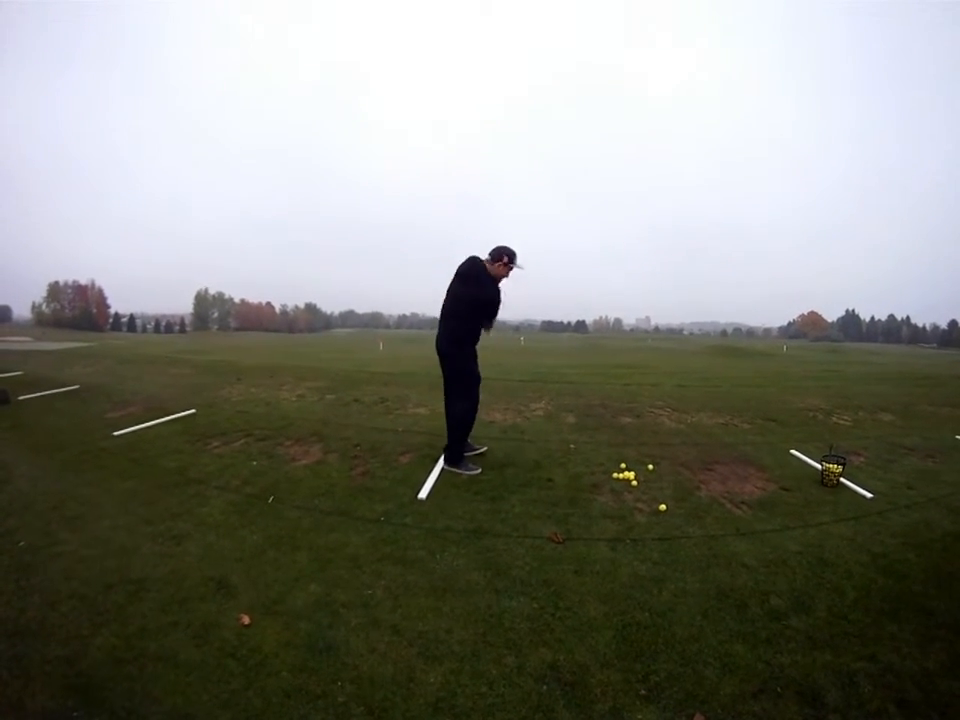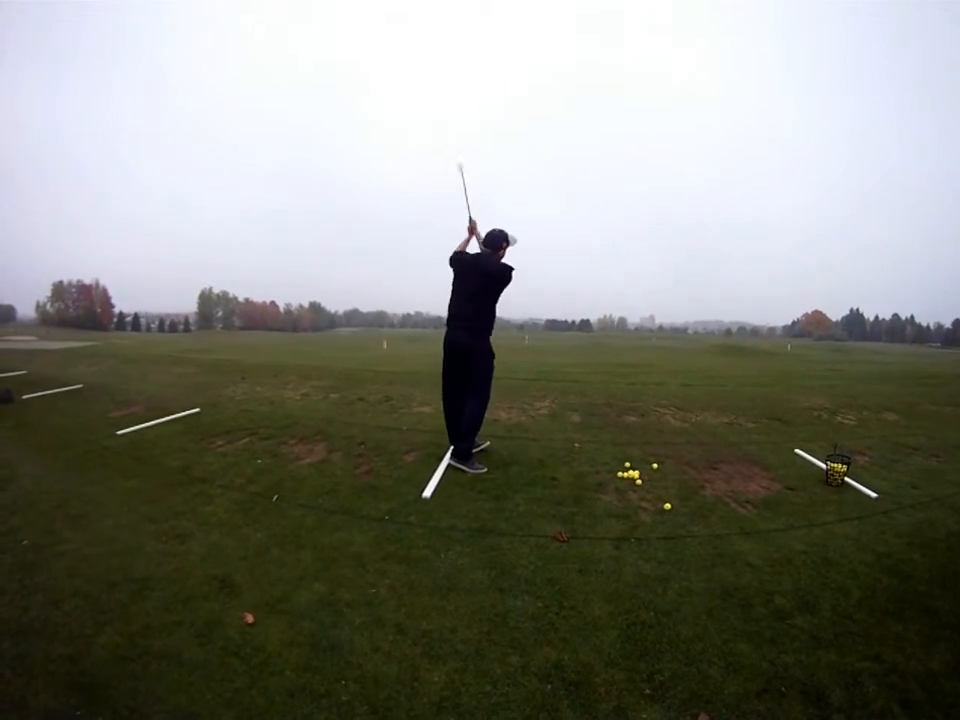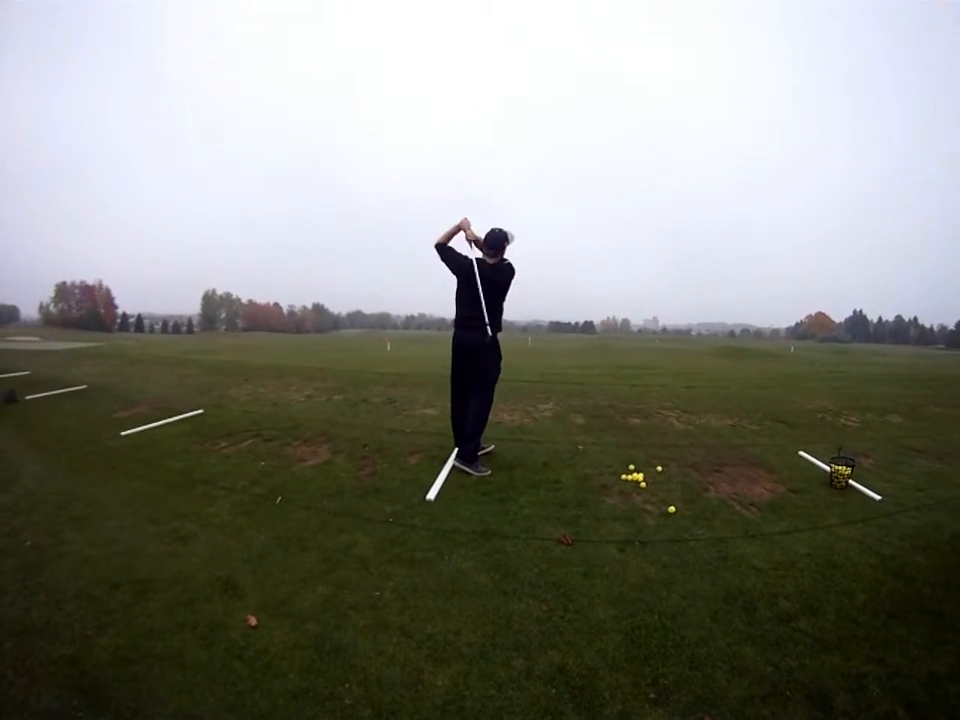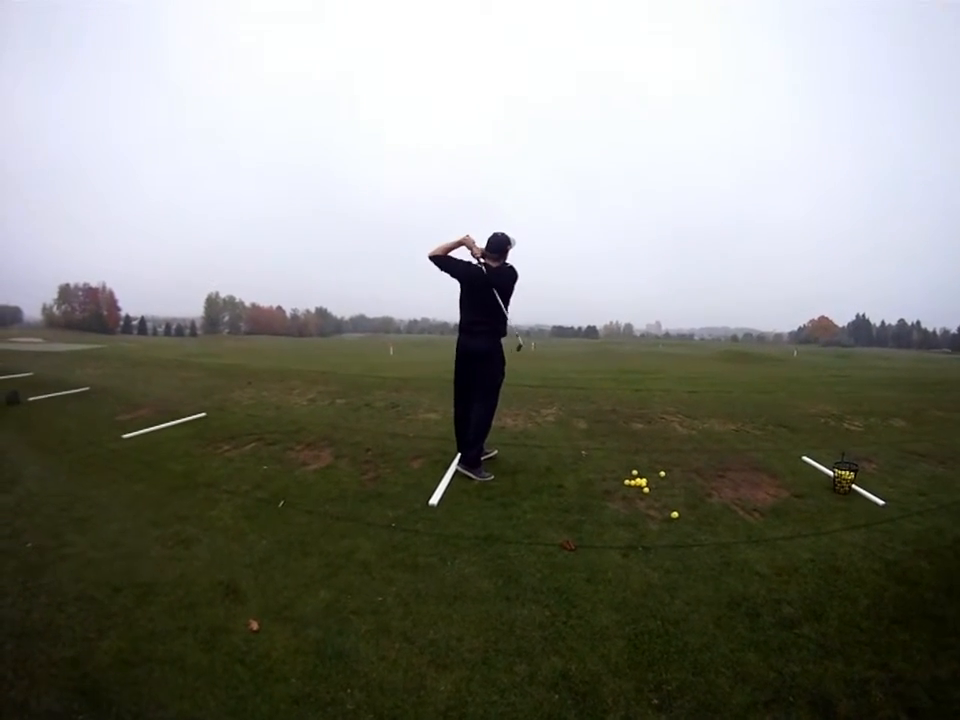
dt=0.2s
person 1, frame 1
left shoulder: (471, 266)
right shoulder: (489, 291)
right elbow: (487, 322)
right wrist: (485, 320)
left hip: (448, 341)
right hip: (459, 346)
left knee: (457, 394)
right knee: (467, 397)
left ankle: (459, 442)
right ankle: (453, 457)
person 1, frame 2
left shoulder: (462, 262)
right shoulder: (503, 272)
left wrist: (471, 235)
right wrist: (477, 234)
left hip: (452, 336)
right hip: (476, 341)
left knee: (454, 392)
right knee: (478, 395)
left ankle: (461, 441)
right ankle: (461, 453)
person 1, frame 3
left shoulder: (466, 266)
right shoulder: (506, 271)
left elbow: (440, 245)
right elbow: (495, 261)
left wrist: (459, 228)
right wrist: (475, 237)
left hip: (461, 338)
right hip: (486, 342)
left knee: (460, 394)
right knee: (481, 397)
left ankle: (468, 444)
right ankle: (467, 455)
person 1, frame 4
left shoulder: (469, 272)
right shoulder: (510, 275)
left elbow: (434, 255)
left wrist: (461, 242)
right wrist: (480, 253)
left hip: (465, 343)
right hip: (490, 347)
left knee: (464, 399)
right knee: (484, 402)
left ankle: (471, 449)
right ankle: (469, 460)
